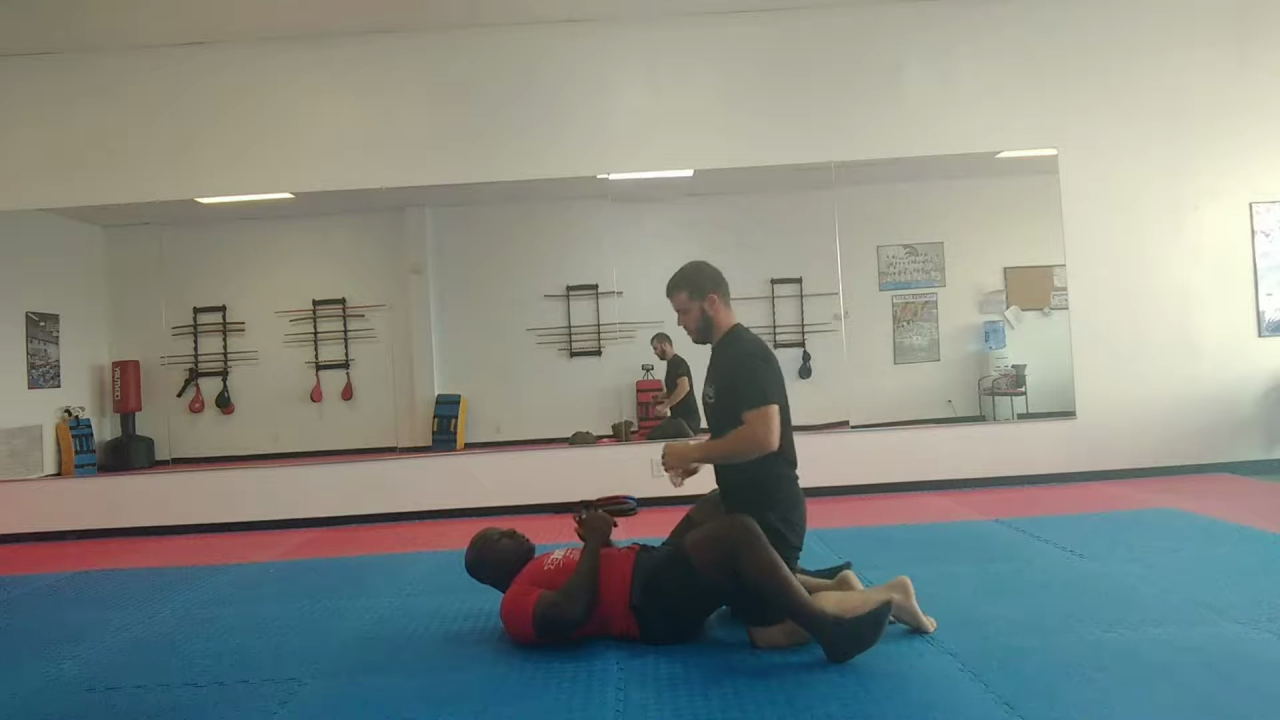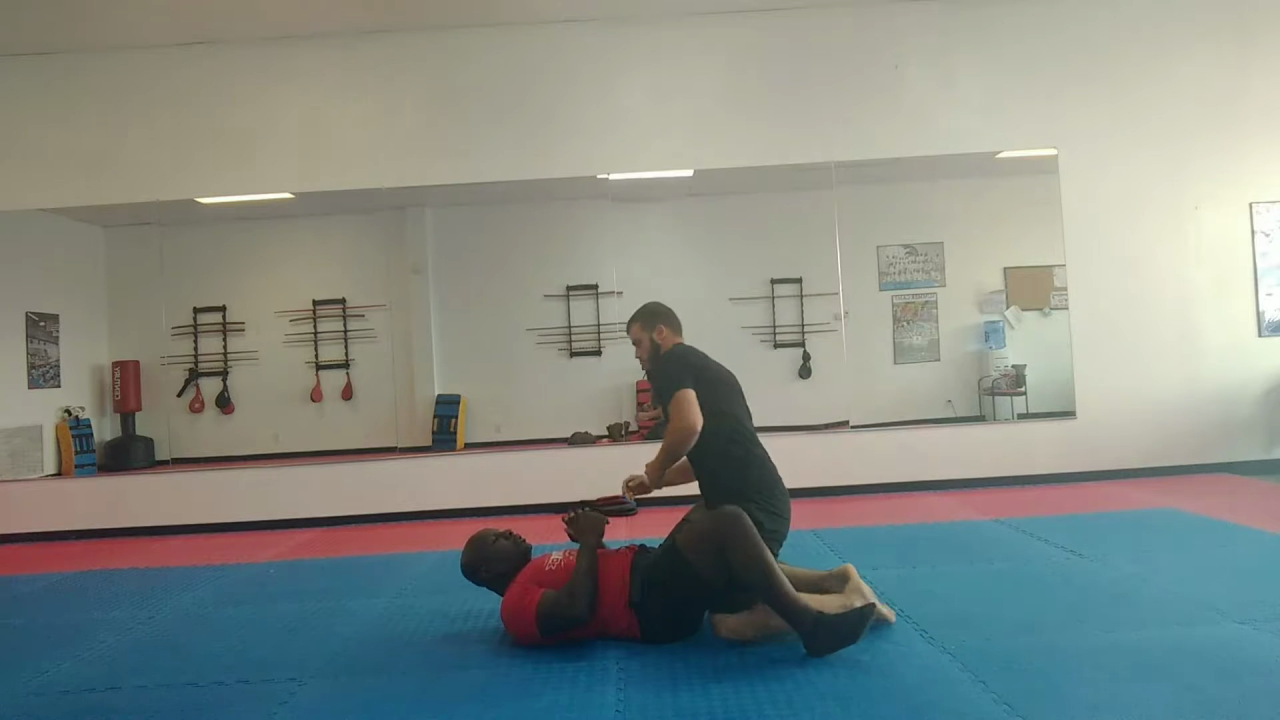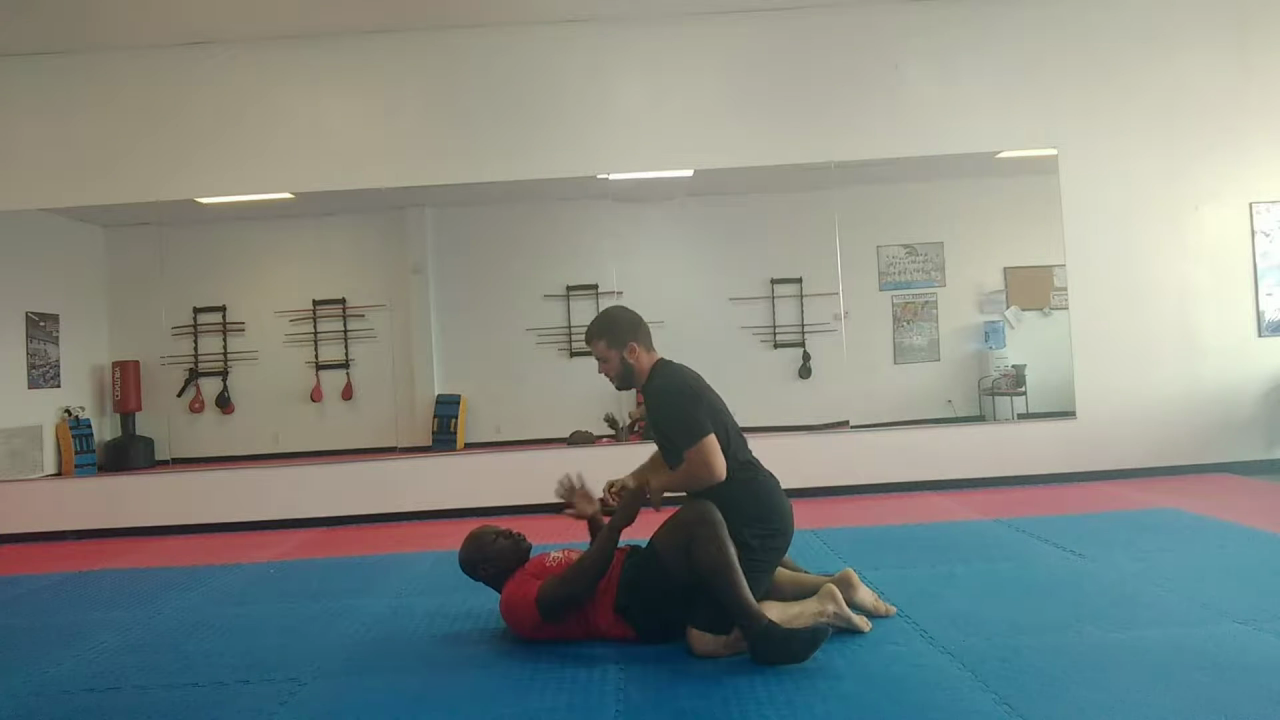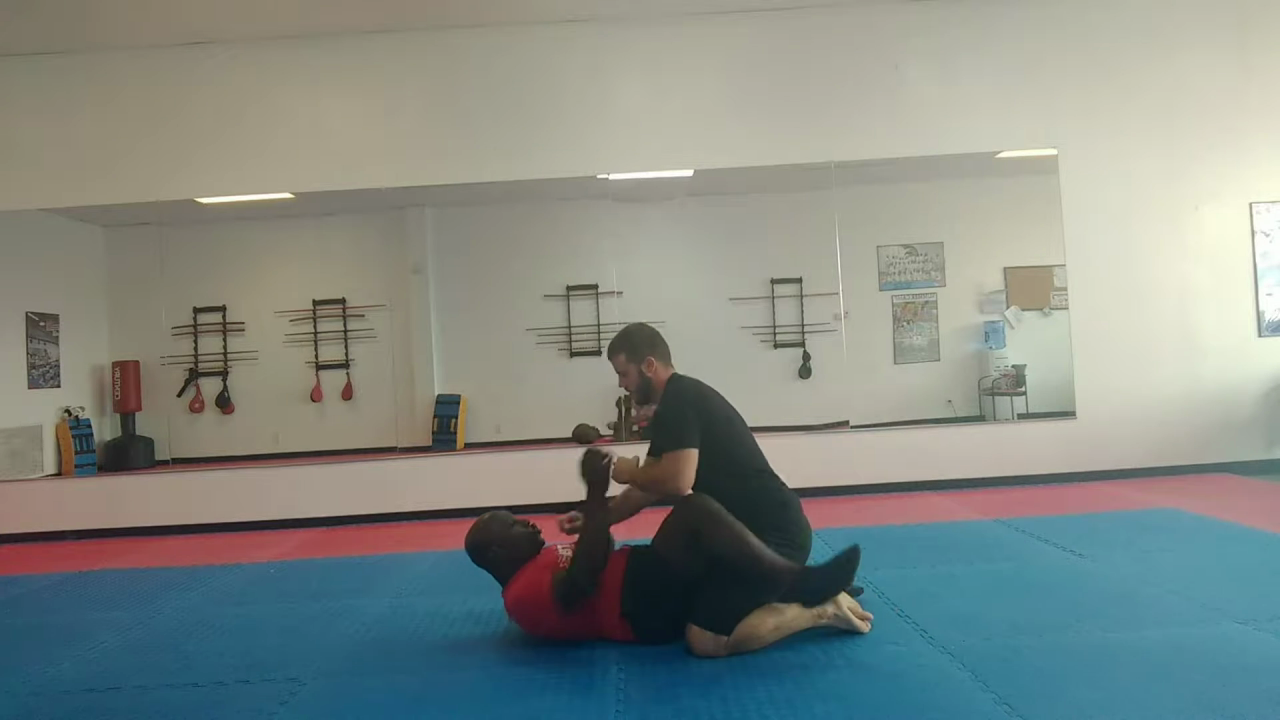
dt=0.4s
person 1, frame 1
left shoulder: (540, 568)
right shoulder: (517, 605)
right elbow: (573, 611)
left wrist: (599, 541)
right wrist: (594, 545)
right hip: (657, 606)
right knee: (736, 532)
right ankle: (828, 629)
person 1, frame 2
left shoulder: (531, 571)
right shoulder: (517, 603)
right elbow: (576, 609)
left wrist: (588, 540)
right wrist: (591, 543)
right hip: (655, 603)
right knee: (727, 523)
right ankle: (811, 623)
person 1, frame 3
left shoulder: (536, 569)
right shoulder: (518, 600)
left elbow: (606, 559)
right elbow: (585, 581)
left wrist: (594, 520)
right wrist: (620, 518)
left hip: (649, 581)
right hip: (643, 604)
right knee: (699, 515)
left ankle: (829, 593)
right ankle: (760, 631)
person 1, frame 4
left shoulder: (539, 560)
right shoulder: (524, 594)
left elbow: (600, 553)
right elbow: (585, 576)
right wrist: (594, 496)
left hip: (653, 584)
right hip: (650, 601)
right knee: (697, 509)
left ankle: (820, 606)
right ankle: (796, 580)
person 2, frame 1
left shoulder: (746, 354)
right shoulder: (725, 350)
left elbow: (763, 437)
left wrist: (692, 454)
right wrist: (695, 457)
left hip: (768, 509)
right hip: (739, 500)
left knee: (767, 630)
person 2, frame 2
left shoulder: (670, 362)
right shoulder: (700, 367)
left elbow: (689, 424)
left wrist: (658, 467)
right wrist: (654, 481)
left hip: (752, 502)
right hip: (746, 496)
left knee: (733, 622)
right ankle: (829, 583)
person 2, frame 3
left shoulder: (667, 391)
right shoulder: (669, 380)
left elbow: (711, 469)
right elbow: (674, 452)
left wrist: (657, 483)
right wrist: (634, 479)
left hip: (756, 519)
right hip: (754, 510)
left knee: (706, 637)
person 2, frame 4
left shoulder: (677, 402)
right shoulder: (681, 396)
left elbow: (677, 482)
right elbow: (663, 480)
left wrist: (627, 473)
left hip: (773, 533)
right hip: (768, 523)
left knee: (706, 638)
